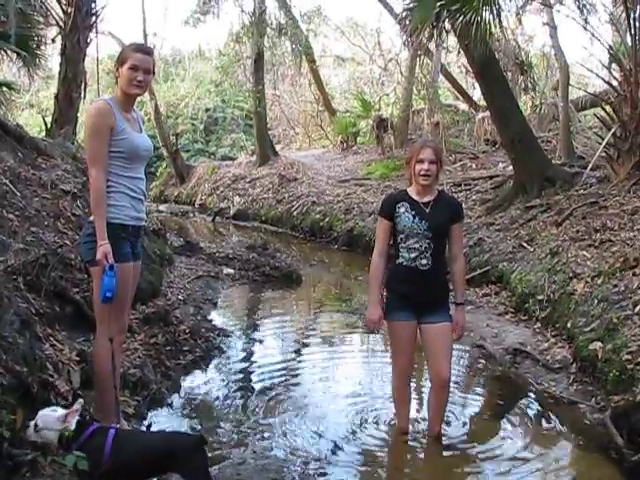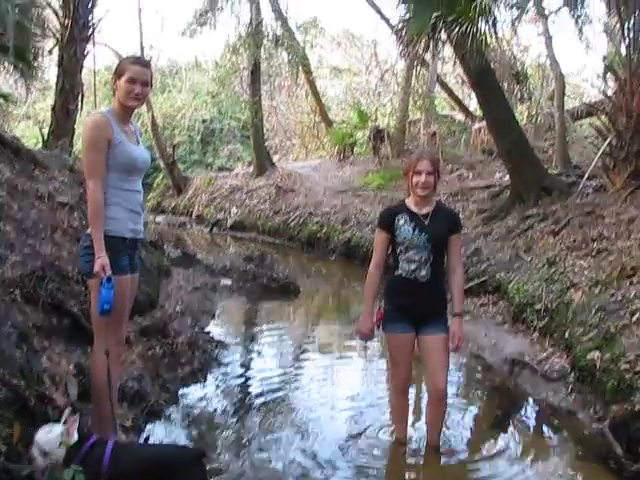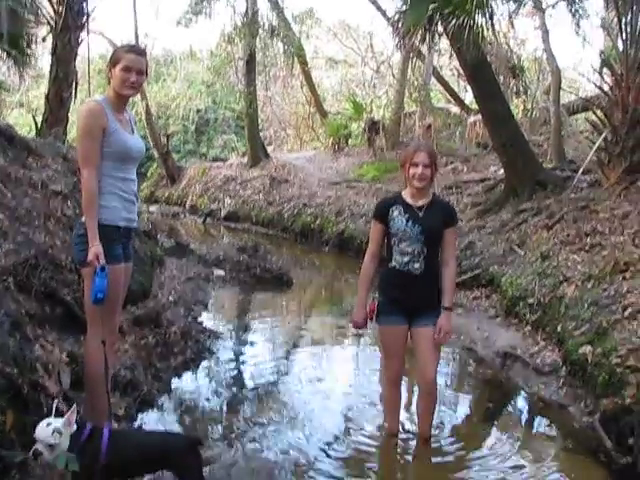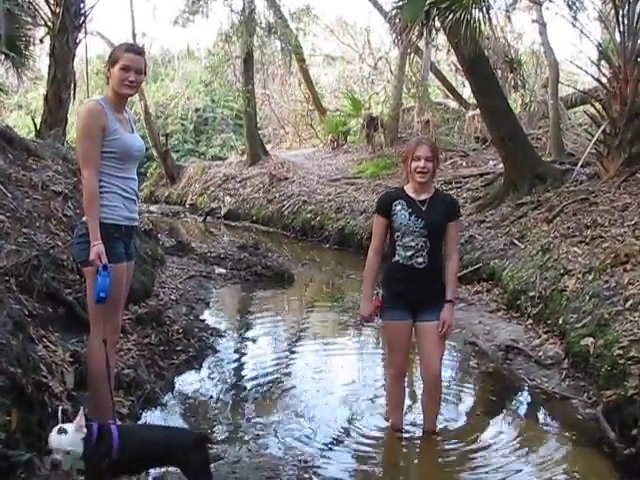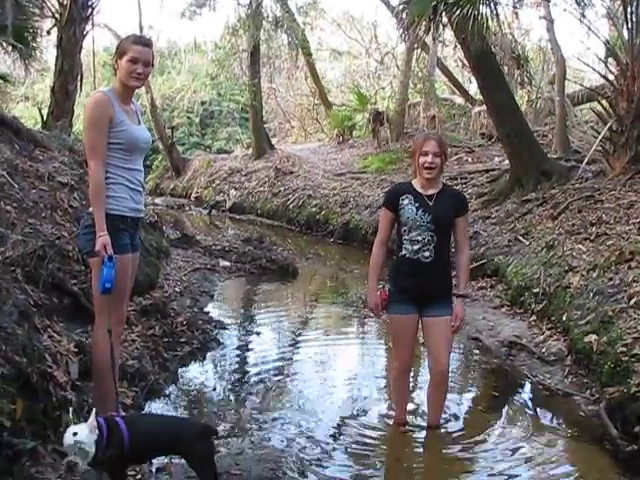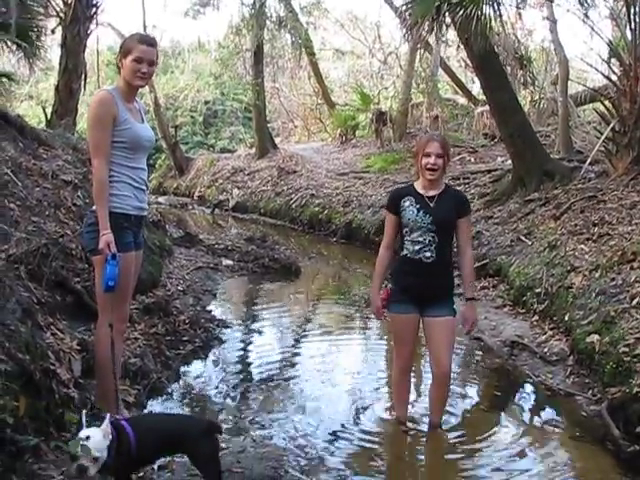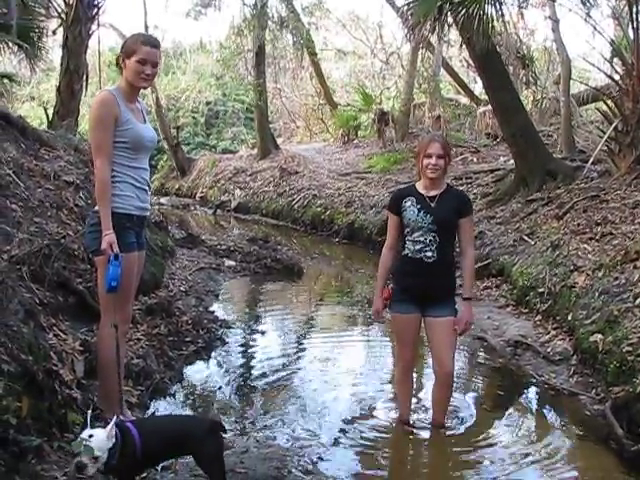
dt=0.2s
person 1, frame 1
left shoulder: (136, 117)
right shoulder: (103, 111)
right elbow: (97, 176)
left wrist: (134, 228)
right wrist: (102, 238)
left hip: (133, 229)
right hip: (111, 228)
left knee: (119, 329)
right knee: (109, 330)
left ankle: (114, 417)
right ankle: (107, 423)
person 1, frame 2
left shoulder: (134, 129)
right shoulder: (100, 123)
right elbow: (94, 188)
left wrist: (131, 241)
right wrist: (100, 250)
left hip: (131, 241)
right hip: (109, 241)
left knee: (117, 342)
right knee: (106, 342)
left ankle: (110, 430)
right ankle: (105, 436)
person 1, frame 3
left shoulder: (128, 117)
right shoulder: (95, 111)
right elbow: (88, 177)
left wrist: (124, 231)
right wrist: (93, 240)
left hip: (125, 230)
right hip: (102, 230)
left knee: (111, 331)
right knee: (100, 331)
left ankle: (102, 419)
right ankle: (99, 425)
person 1, frame 4
left shoulder: (128, 117)
right shoulder: (94, 111)
right elbow: (89, 178)
left wrist: (122, 234)
right wrist: (96, 239)
left hip: (125, 230)
right hip: (104, 230)
left knee: (113, 330)
right knee: (103, 331)
left ankle: (106, 417)
right ankle: (102, 424)
person 1, frame 5
left shoulder: (134, 109)
right shoulder: (102, 102)
right elbow: (95, 168)
left wrist: (132, 222)
right wrist: (101, 230)
left hip: (131, 221)
right hip: (110, 221)
left knee: (118, 321)
right knee: (107, 322)
left ankle: (111, 408)
right ankle: (106, 414)
person 1, frame 6
left shoulder: (138, 107)
right shoulder: (106, 101)
right elbow: (99, 166)
left wrist: (133, 221)
right wrist: (105, 228)
left hip: (134, 219)
right hip: (113, 219)
left knee: (121, 319)
right knee: (110, 319)
left ankle: (114, 406)
right ankle: (109, 413)
person 1, frame 7
left shoulder: (140, 107)
right shoulder: (107, 101)
right elbow: (102, 166)
left wrist: (135, 221)
right wrist: (107, 228)
left hip: (137, 219)
right hip: (116, 219)
left knee: (124, 319)
right knee: (113, 320)
left ankle: (116, 406)
right ankle: (112, 414)
person 2, frame 1
left shoulder: (451, 207)
right shoulder: (393, 203)
left elbow: (456, 258)
right elbow: (379, 255)
left wrist: (460, 305)
right wrist: (374, 303)
left hip: (436, 302)
right hip: (400, 298)
left knee: (442, 376)
right knee: (402, 372)
left ankle: (435, 436)
right ankle: (402, 432)
person 2, frame 2
left shoulder: (449, 218)
right shoulder: (392, 215)
left elbow: (455, 269)
right elbow: (377, 266)
left wrist: (458, 317)
right wrist: (367, 314)
left hip: (434, 313)
right hip: (398, 310)
left knee: (438, 388)
right knee: (400, 383)
left ankle: (433, 448)
right ankle: (400, 444)
person 2, frame 3
left shoulder: (444, 211)
right shoulder: (387, 206)
left elbow: (449, 262)
right elbow: (372, 257)
left wrist: (447, 310)
right wrist: (360, 303)
left hip: (428, 306)
right hip: (392, 302)
left knee: (428, 380)
right knee: (392, 374)
left ankle: (424, 439)
right ankle: (392, 436)
person 2, frame 4
left shoulder: (447, 205)
right shoulder: (389, 201)
left elbow: (451, 256)
right elbow: (375, 251)
left wrist: (449, 304)
right wrist: (366, 297)
left hip: (432, 300)
right hip: (395, 297)
left knee: (433, 374)
right knee: (396, 370)
left ankle: (429, 433)
right ankle: (395, 430)
person 2, frame 5
left shoulder: (455, 199)
right shoulder: (397, 194)
left elbow: (462, 250)
right elbow: (381, 243)
left wrist: (461, 298)
right wrist: (372, 288)
left hip: (439, 295)
right hip: (402, 291)
left knee: (441, 369)
right knee: (401, 364)
left ankle: (433, 428)
right ankle: (399, 425)
person 2, frame 6
left shoulder: (457, 201)
right shoulder: (399, 197)
left elbow: (465, 251)
right elbow: (386, 246)
left wrist: (470, 299)
right wrist: (376, 290)
left hip: (440, 295)
right hip: (403, 291)
left knee: (442, 369)
right knee: (402, 363)
left ankle: (434, 427)
right ankle: (401, 424)
person 2, frame 7
left shoulder: (459, 201)
right shoulder: (401, 198)
left elbow: (467, 253)
right elbow: (390, 247)
left wrist: (467, 300)
right wrist: (378, 293)
left hip: (442, 295)
right hip: (404, 291)
left knee: (445, 370)
right knee: (404, 362)
left ankle: (437, 427)
right ankle: (403, 423)
